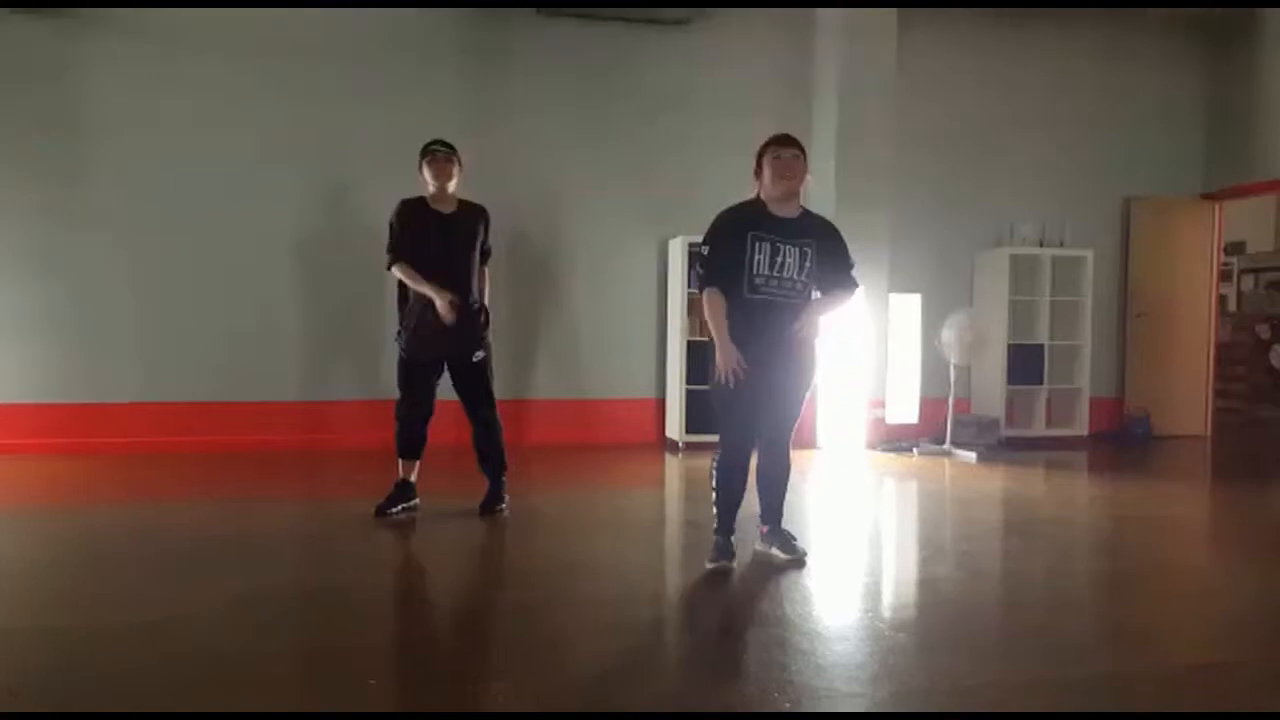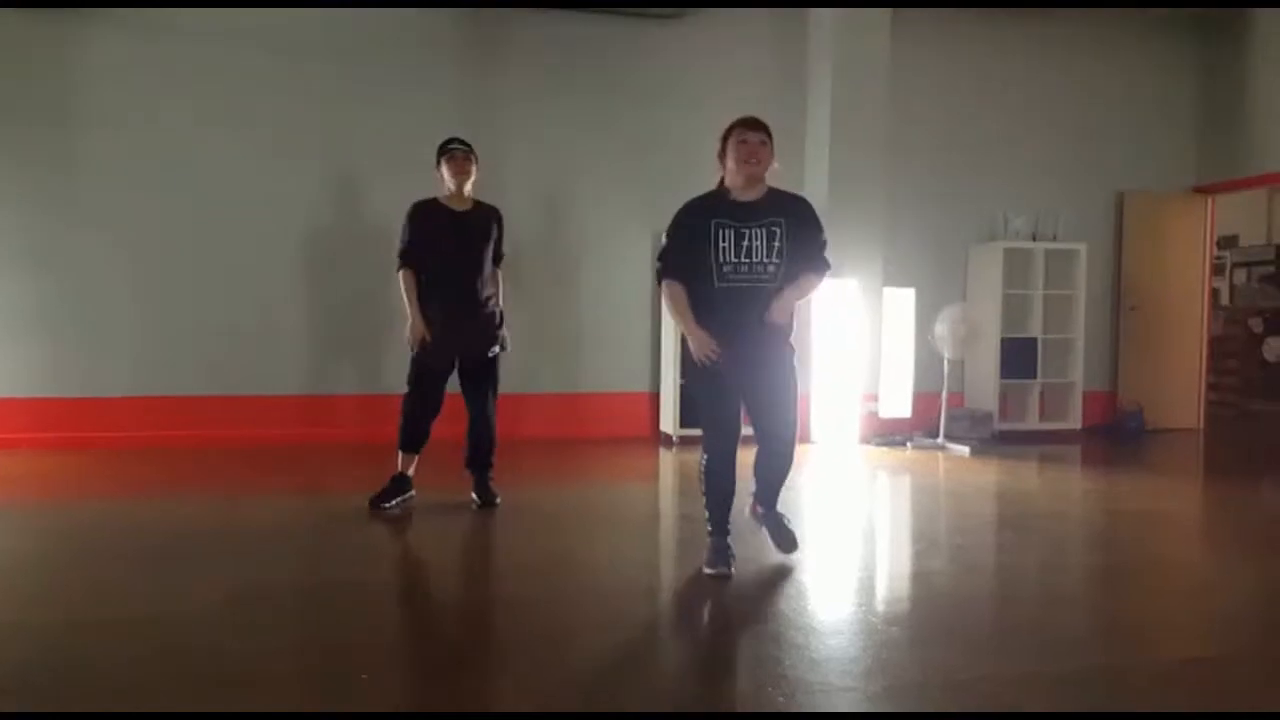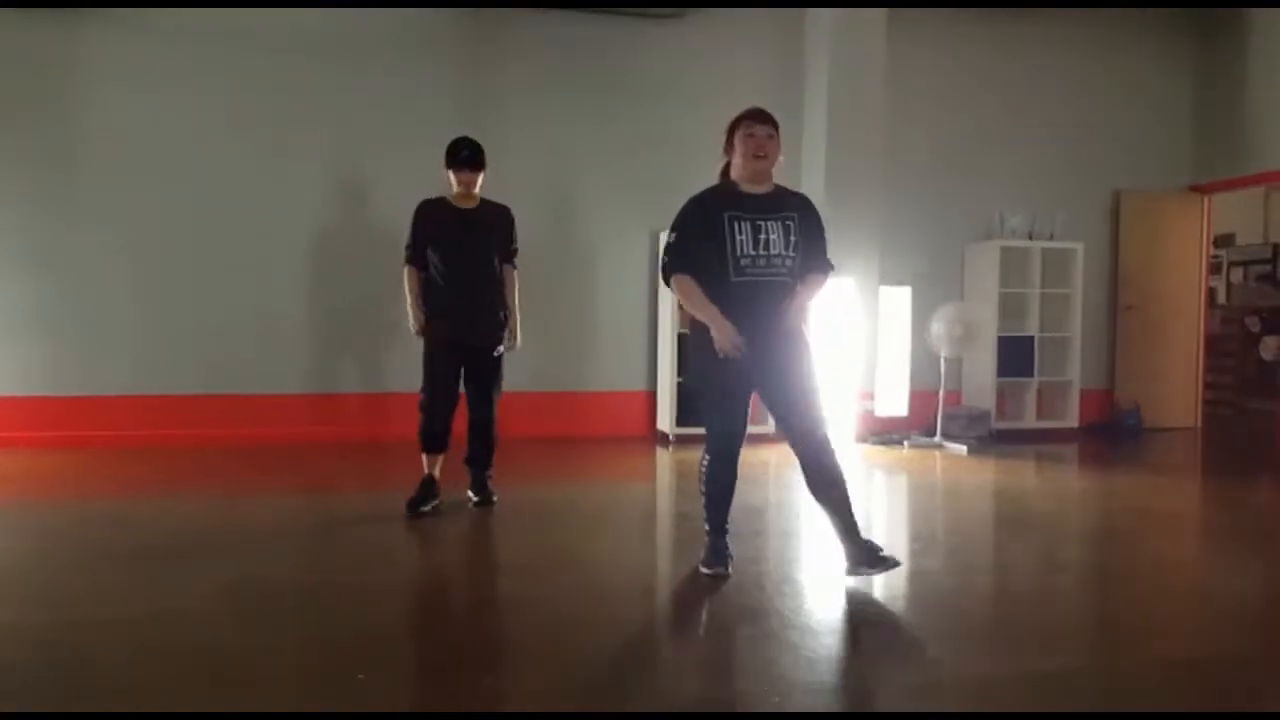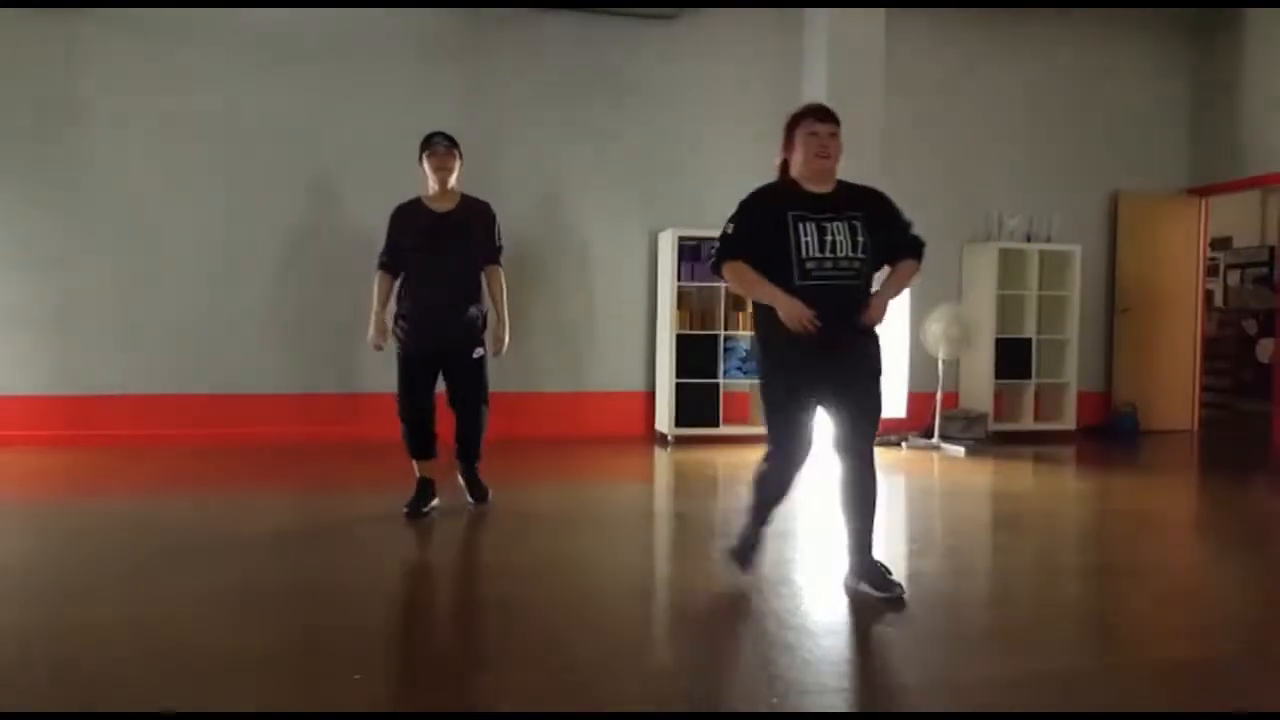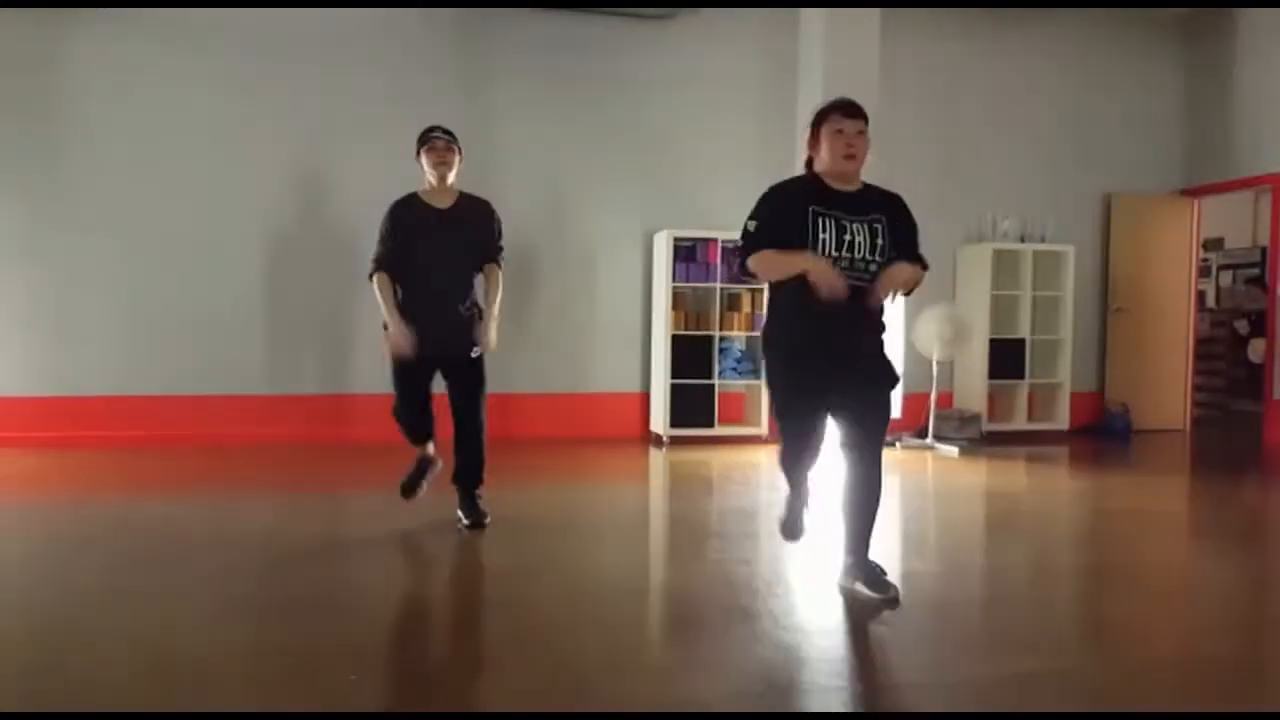
dt=0.4s
person 1, frame 1
left shoulder: (823, 232)
right shoulder: (733, 222)
left elbow: (844, 286)
right elbow: (710, 285)
left wrist: (815, 311)
right wrist: (722, 344)
left hip: (793, 353)
right hip: (742, 352)
left knee: (778, 442)
right knee: (735, 444)
left ankle: (771, 528)
right ankle: (723, 536)
person 1, frame 2
left shoulder: (795, 210)
right shoulder: (697, 213)
left elbow: (817, 267)
right elbow: (670, 276)
left wrist: (788, 296)
right wrist: (690, 330)
left hip: (771, 344)
right hip: (714, 347)
left knee: (780, 438)
right knee: (719, 444)
left ankle: (766, 506)
right ankle: (718, 539)
person 1, frame 3
left shoulder: (799, 208)
right shoulder: (704, 207)
left elbow: (819, 267)
right elbow: (676, 273)
left wrist: (799, 300)
right wrist: (715, 323)
left hip: (784, 342)
right hip: (722, 346)
left knee: (814, 441)
right knee: (723, 445)
left ankle: (853, 543)
right ankle: (716, 540)
person 1, frame 4
left shoulder: (870, 203)
right shoulder: (765, 204)
left elbow: (910, 254)
right elbow: (728, 263)
left wrist: (884, 295)
right wrist: (778, 299)
left hip: (854, 350)
right hip: (787, 352)
left knee: (858, 455)
right knee: (788, 451)
left ankle: (862, 562)
right ankle: (753, 529)
person 1, frame 5
left shoulder: (890, 207)
right shoulder: (787, 198)
left elbow: (914, 267)
right elbow: (755, 258)
left wrist: (898, 277)
right wrist: (807, 262)
left hip: (862, 350)
right hip: (796, 348)
left knee: (866, 457)
right knee: (799, 447)
left ankle: (857, 562)
right ankle: (798, 496)
person 2, frame 1
left shoulder: (477, 215)
right shoulder: (407, 212)
right elbow: (396, 264)
left wrist: (483, 314)
right wrist: (434, 293)
left hip: (469, 329)
right hip: (420, 326)
left knee: (482, 406)
right knee: (411, 408)
left ankle: (497, 481)
right ankle: (406, 487)
person 2, frame 2
left shoulder: (491, 217)
right shoulder: (421, 213)
right elbow: (406, 268)
left wrist: (500, 319)
right wrist: (414, 315)
left hip: (482, 327)
right hip: (433, 327)
left knee: (482, 406)
right knee: (419, 402)
left ankle: (481, 479)
right ankle: (402, 480)
person 2, frame 3
left shoulder: (500, 215)
right shoulder: (428, 212)
left elbow: (508, 268)
right elbow: (412, 263)
left wrist: (513, 317)
right wrist: (414, 307)
left hip: (487, 325)
right hip: (441, 324)
left knee: (484, 404)
right knee: (436, 400)
left ankle: (480, 477)
right ankle: (429, 480)
person 2, frame 4
left shoulder: (480, 213)
right shoulder: (405, 215)
left elbow: (492, 268)
right elbow: (387, 270)
left wrist: (501, 320)
right wrist: (377, 319)
left hip: (466, 329)
right hip: (415, 330)
left knee: (472, 403)
right knee: (413, 407)
left ankle: (469, 468)
right ankle: (425, 484)
person 2, frame 5
left shoulder: (481, 212)
right shoulder: (401, 212)
left elbow: (492, 268)
right elbow: (381, 271)
left wrist: (490, 318)
right wrist: (394, 321)
left hip: (463, 330)
right hip: (413, 330)
left knee: (470, 413)
right knee: (409, 406)
left ankle: (468, 495)
right ankle: (426, 455)
